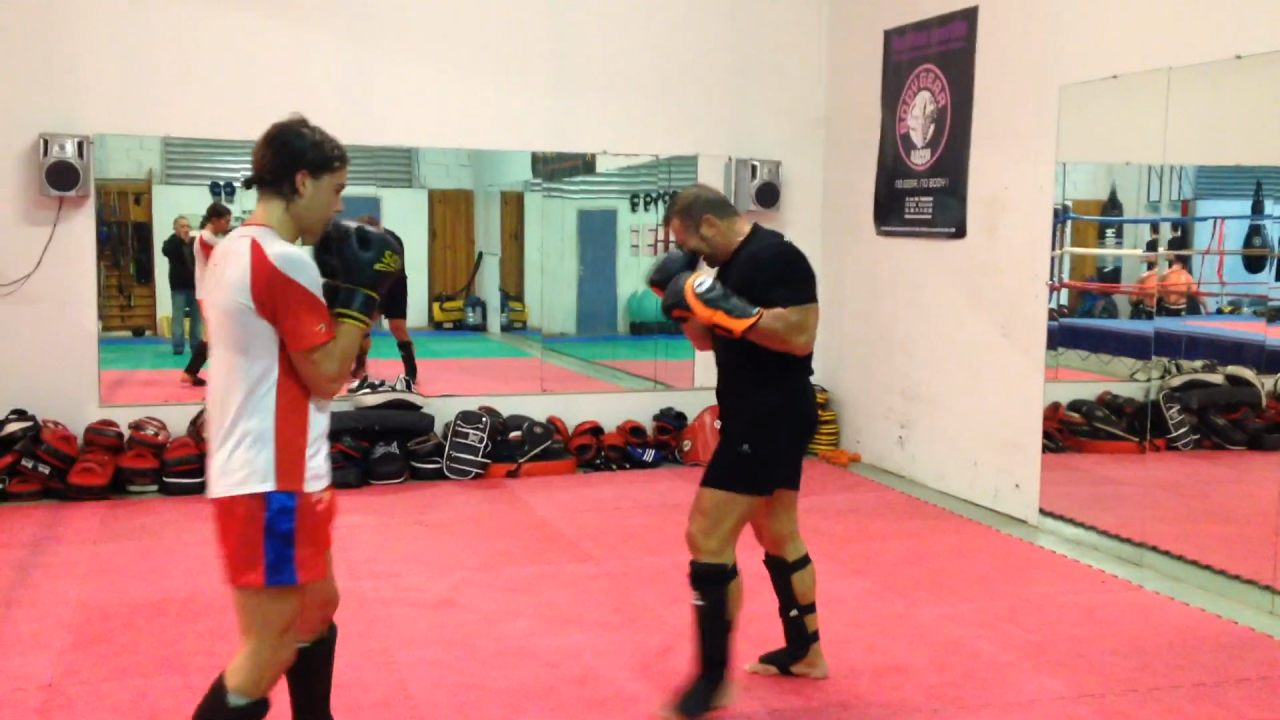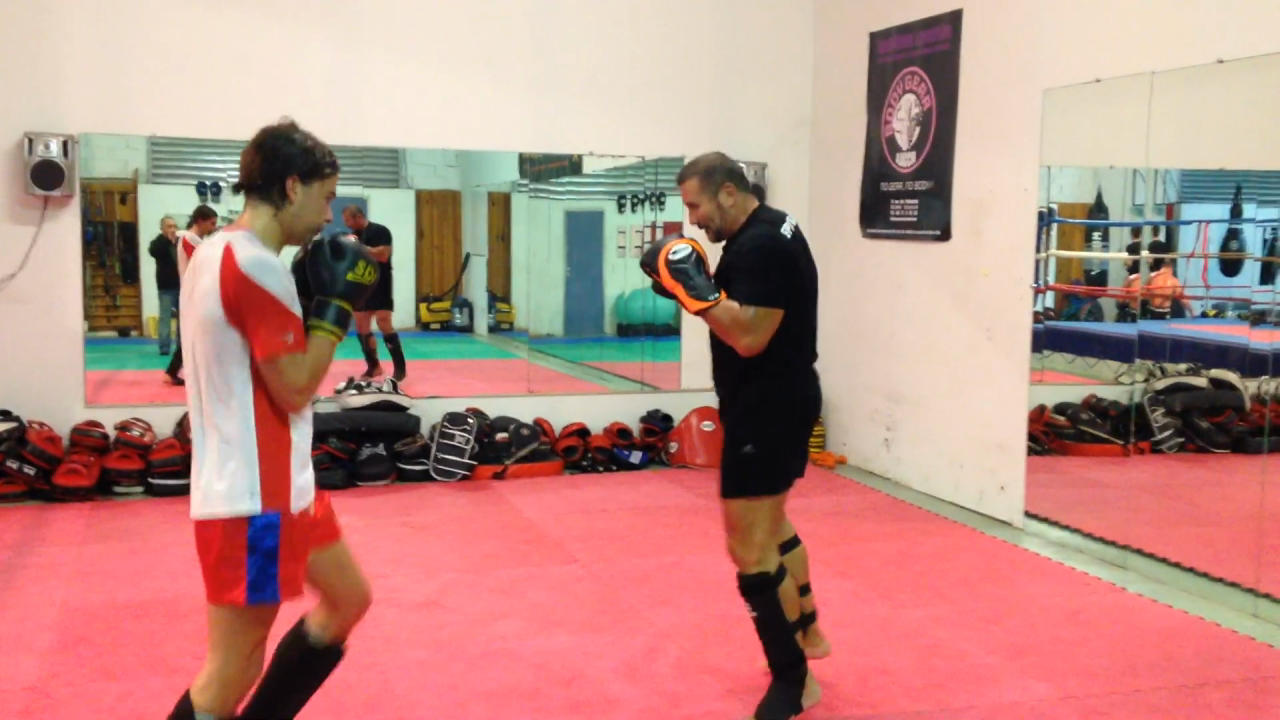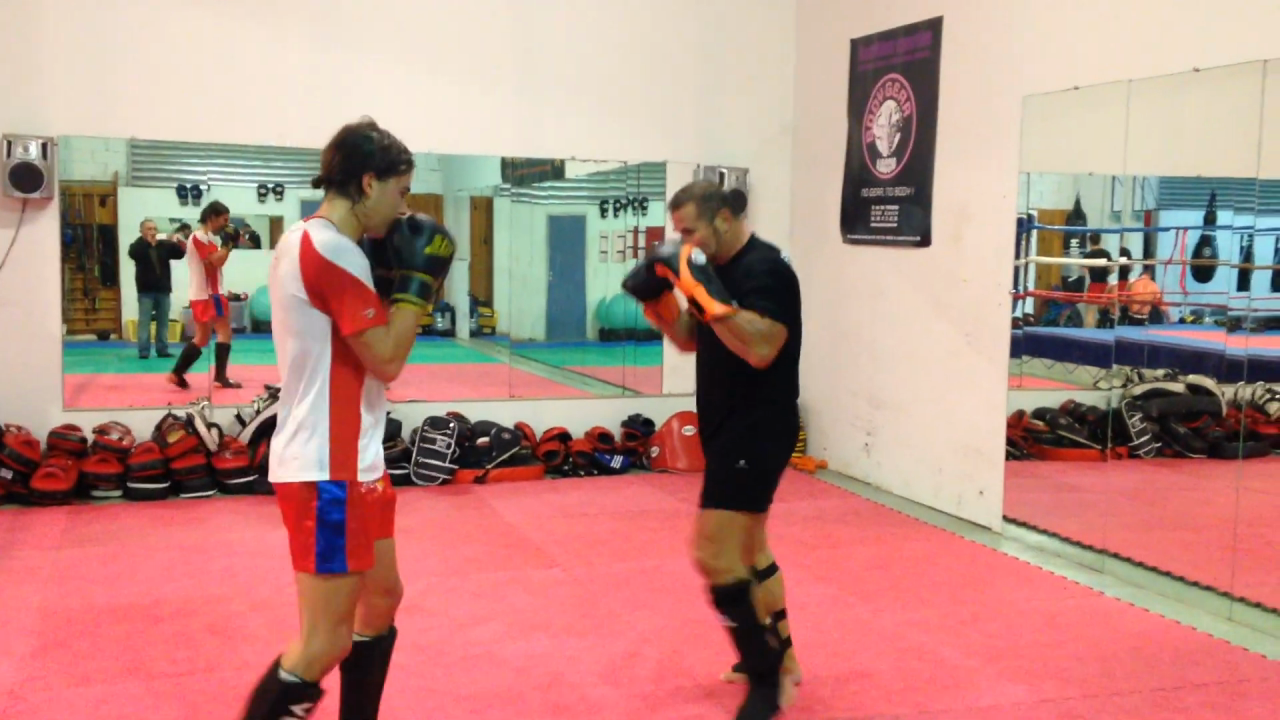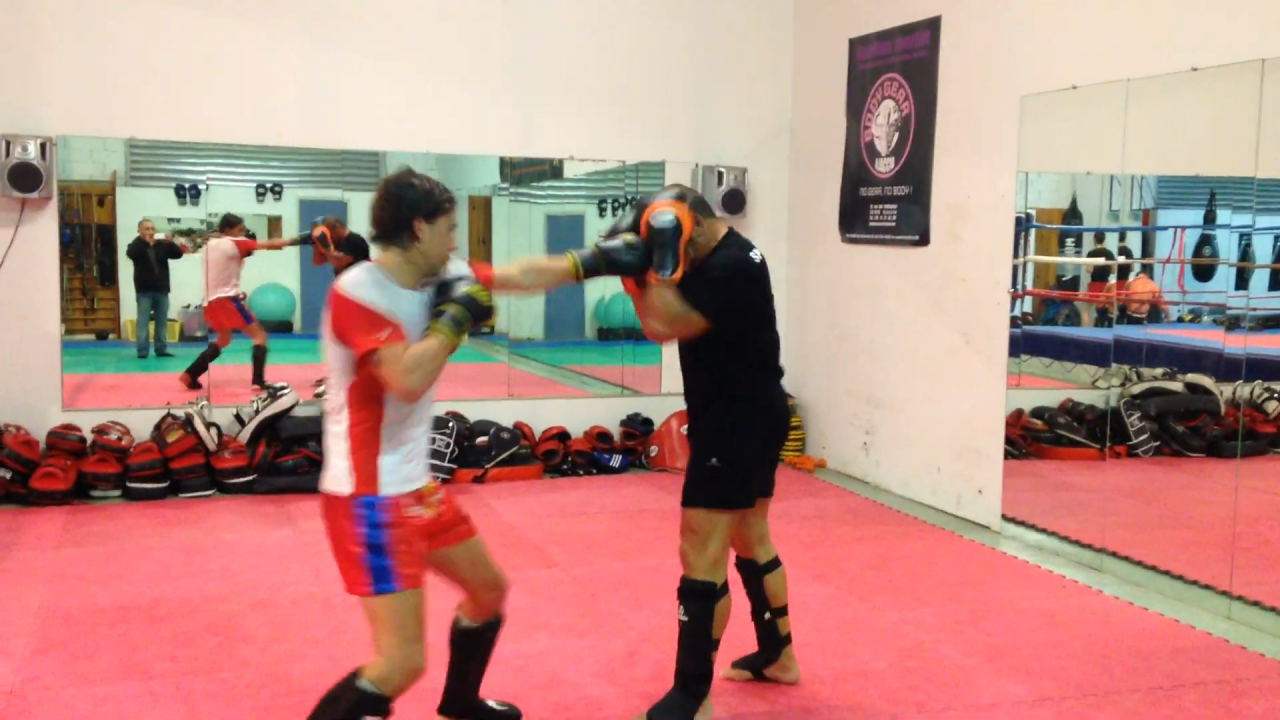
dt=0.5s
person 1, frame 1
left shoulder: (232, 250)
right shoulder: (282, 260)
right elbow: (326, 376)
left wrist: (336, 279)
right wrist: (362, 291)
left hip: (276, 475)
right hip: (270, 484)
left knee: (317, 607)
right knee: (268, 653)
person 1, frame 2
left shoulder: (220, 253)
right shoulder: (255, 265)
right elbow: (296, 386)
left wrist: (323, 296)
right wrist: (338, 302)
left hip: (280, 490)
right hip: (252, 502)
left knee: (349, 599)
right knee: (233, 669)
person 1, frame 3
left shoulder: (311, 242)
right shoulder: (326, 249)
left elbow: (362, 337)
right elbow: (385, 360)
left wrist: (396, 271)
right wrist: (418, 278)
left hip: (353, 464)
right hip: (325, 472)
left knee: (379, 602)
right knee: (325, 639)
person 1, frame 4
left shoulder: (428, 280)
right shoulder: (356, 290)
left elbow: (514, 280)
right elbow: (408, 381)
left wrist: (595, 258)
right wrist: (452, 315)
left hip: (414, 485)
right hip: (367, 497)
left knee: (488, 589)
right knee: (400, 662)
person 2, frame 1
left shoulder: (773, 256)
right shoulder: (732, 262)
left elbow: (798, 335)
right elbow: (711, 341)
left wrist: (726, 308)
right wrist: (684, 300)
left hip: (771, 415)
right hip: (762, 414)
left knee: (707, 537)
right knee: (779, 534)
right ankle: (805, 650)
person 2, frame 2
left shoulder: (762, 245)
right shoulder: (766, 233)
left elbow: (749, 337)
left wrist: (693, 288)
right wrist: (695, 284)
left hip: (768, 407)
right hip: (778, 400)
left knee: (751, 548)
right knee: (768, 523)
right ankle: (805, 630)
person 2, frame 3
left shoulder: (766, 271)
right shoulder: (719, 270)
left elbow: (760, 349)
right elbow: (692, 341)
left wrist: (706, 294)
right wrist: (661, 300)
left hip: (757, 432)
right hip: (731, 429)
left knee: (716, 558)
right knee: (746, 548)
right ankle: (779, 657)
person 2, frame 4
left shoulder: (730, 266)
right shoulder: (713, 260)
left elbow: (663, 324)
right elbow: (662, 324)
left wrist: (661, 254)
right wrist: (636, 268)
left hip: (738, 424)
right hip: (746, 419)
left knee: (701, 555)
right knee: (751, 537)
right ankle: (777, 653)
